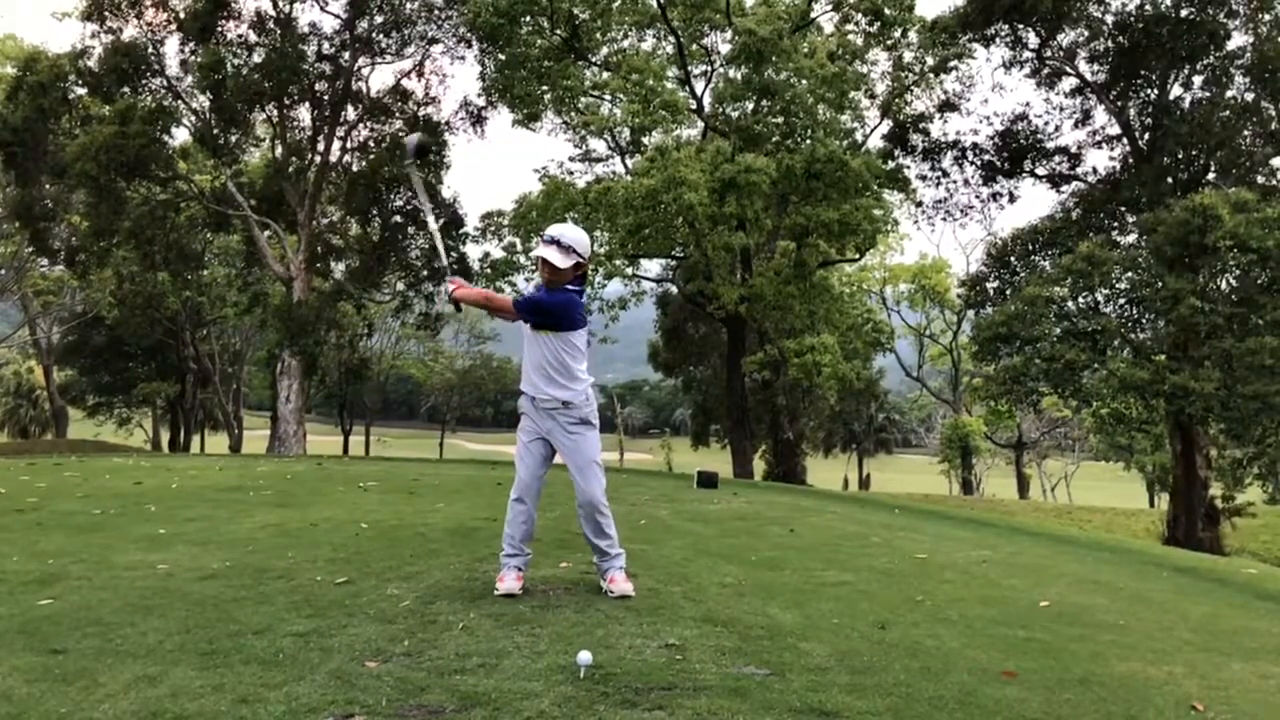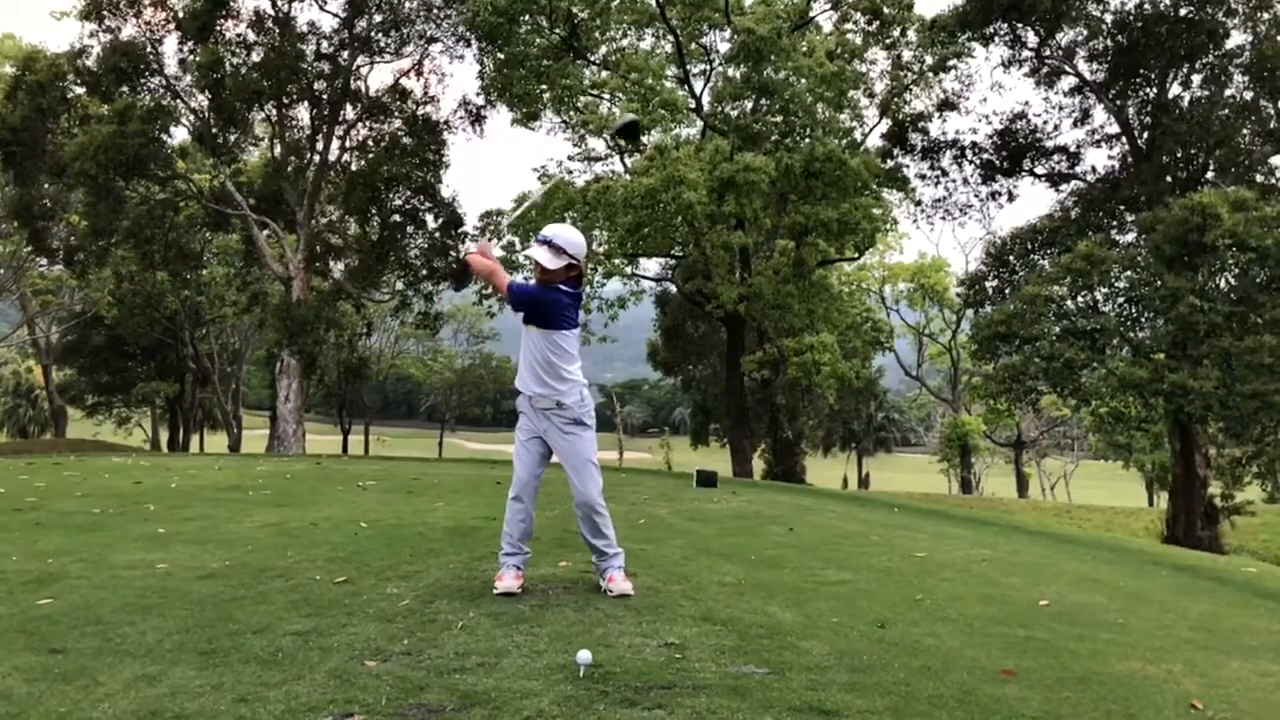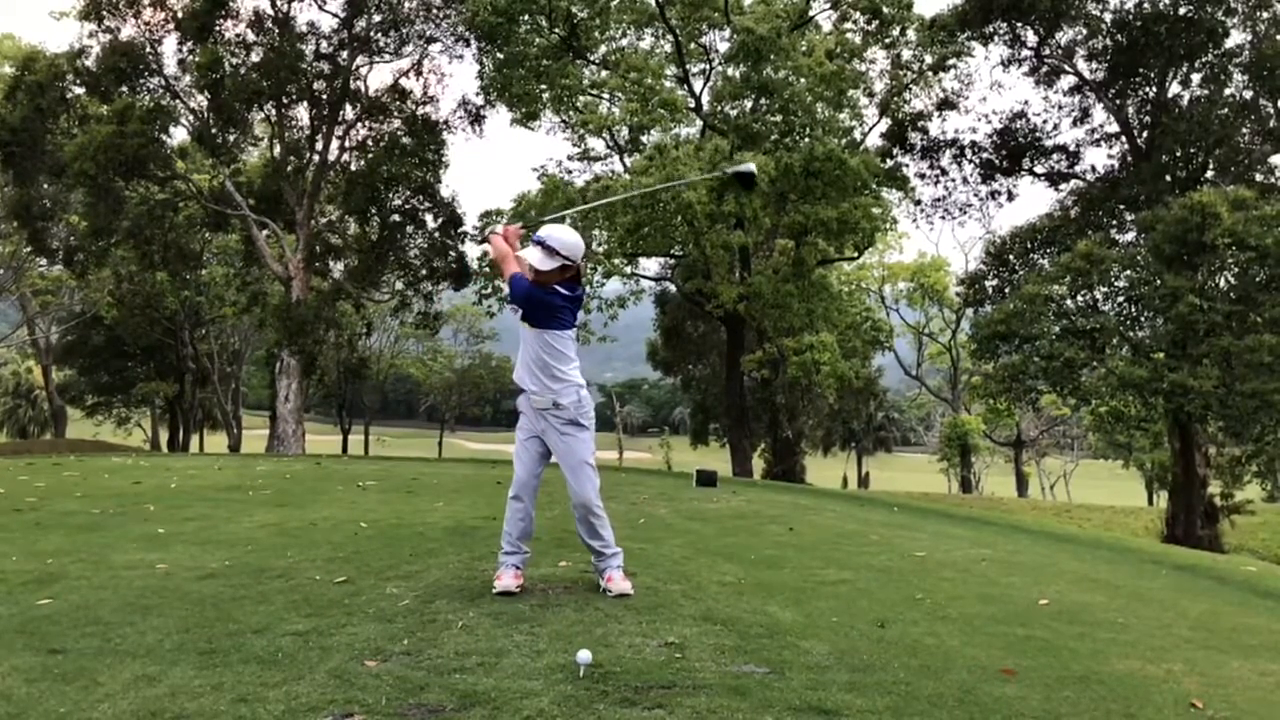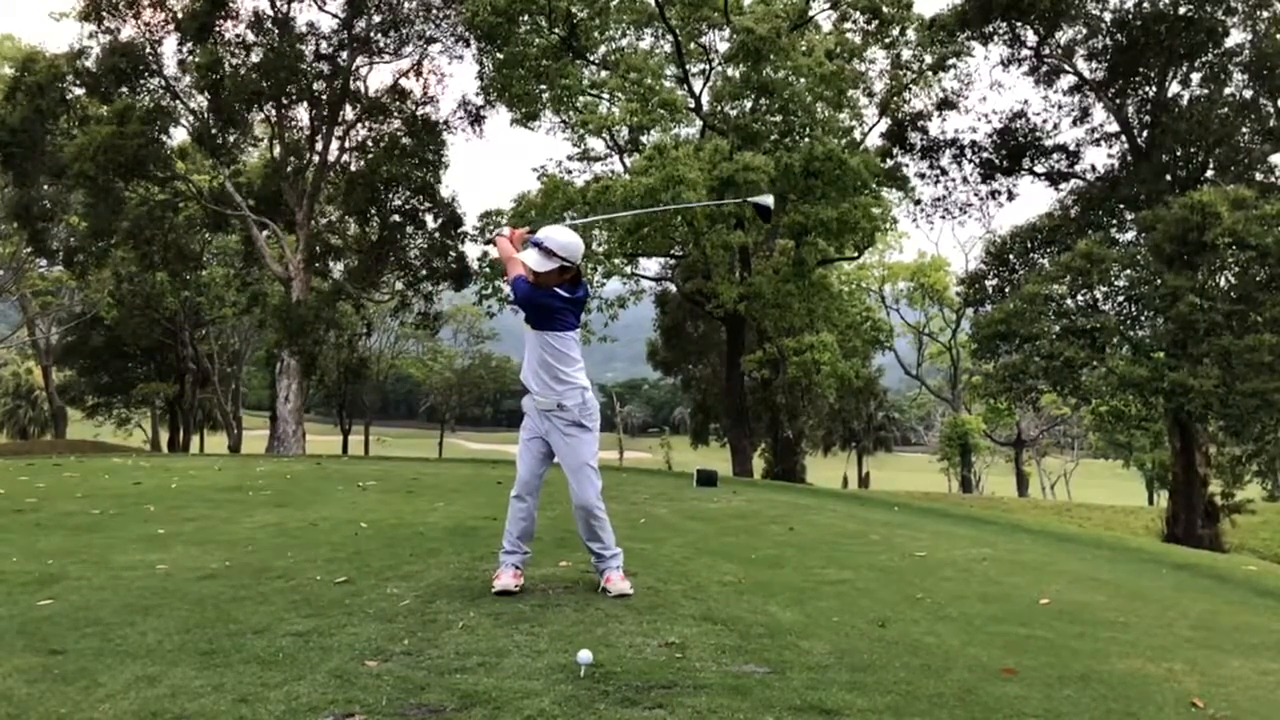
dt=0.7s
person 1, frame 1
left shoulder: (562, 302)
right shoulder: (546, 290)
left elbow: (496, 303)
right elbow: (511, 311)
left wrist: (457, 292)
right wrist: (468, 290)
left hip: (572, 412)
right hip: (535, 408)
left knee: (591, 494)
right knee: (523, 490)
left ankle: (612, 567)
right ankle: (512, 565)
person 1, frame 2
left shoulder: (551, 299)
right shoulder: (549, 289)
left elbow: (498, 279)
left wrist: (474, 256)
right wrist: (487, 258)
left hip: (568, 411)
right hip: (533, 407)
left knee: (588, 494)
right knee: (522, 488)
left ankle: (611, 566)
right ankle: (512, 564)
person 1, frame 3
left shoulder: (545, 299)
right shoulder: (563, 291)
left elbow: (506, 262)
right elbow: (520, 268)
left wrist: (497, 237)
left hip: (567, 410)
right hip: (533, 406)
left knee: (584, 493)
right knee: (522, 487)
left ankle: (610, 565)
right ankle: (512, 563)
person 1, frame 4
left shoulder: (545, 301)
right shoulder: (572, 291)
left elbow: (511, 266)
right elbow: (522, 266)
left wrist: (503, 239)
right wrist: (517, 243)
left hip: (572, 412)
right hip: (538, 408)
left knee: (586, 495)
right knee: (524, 487)
left ankle: (610, 566)
right ankle: (512, 563)
